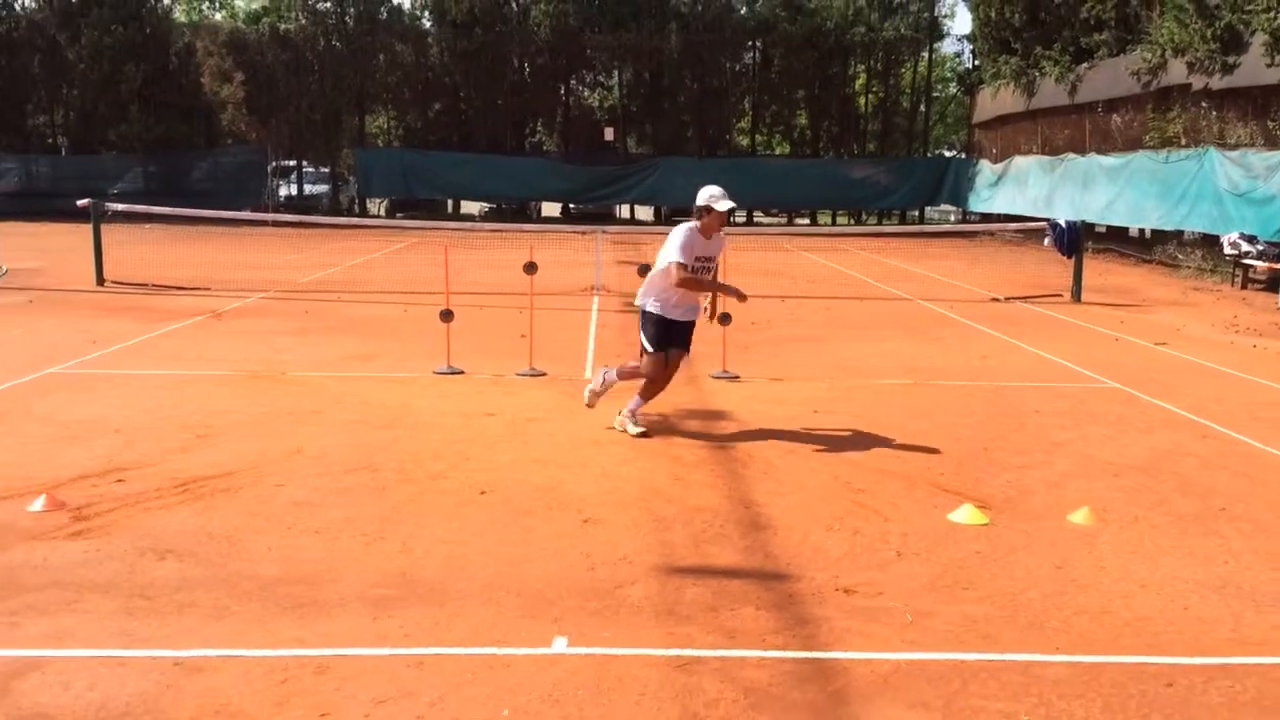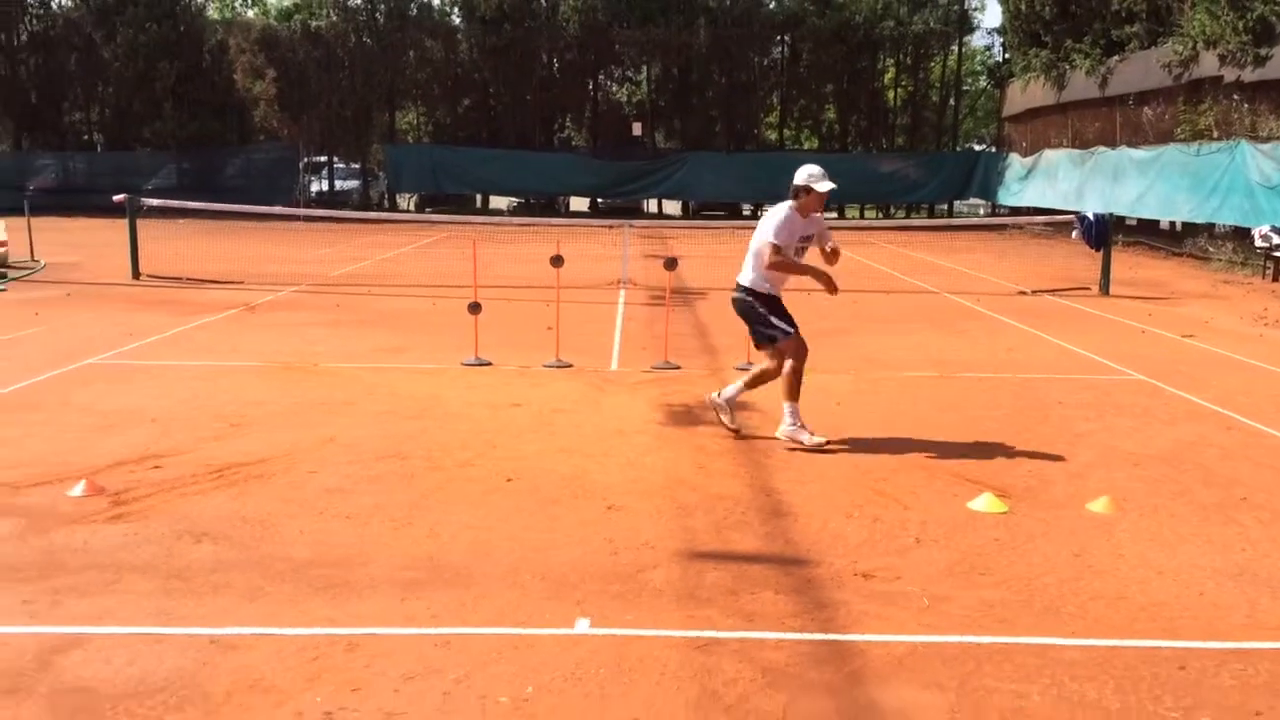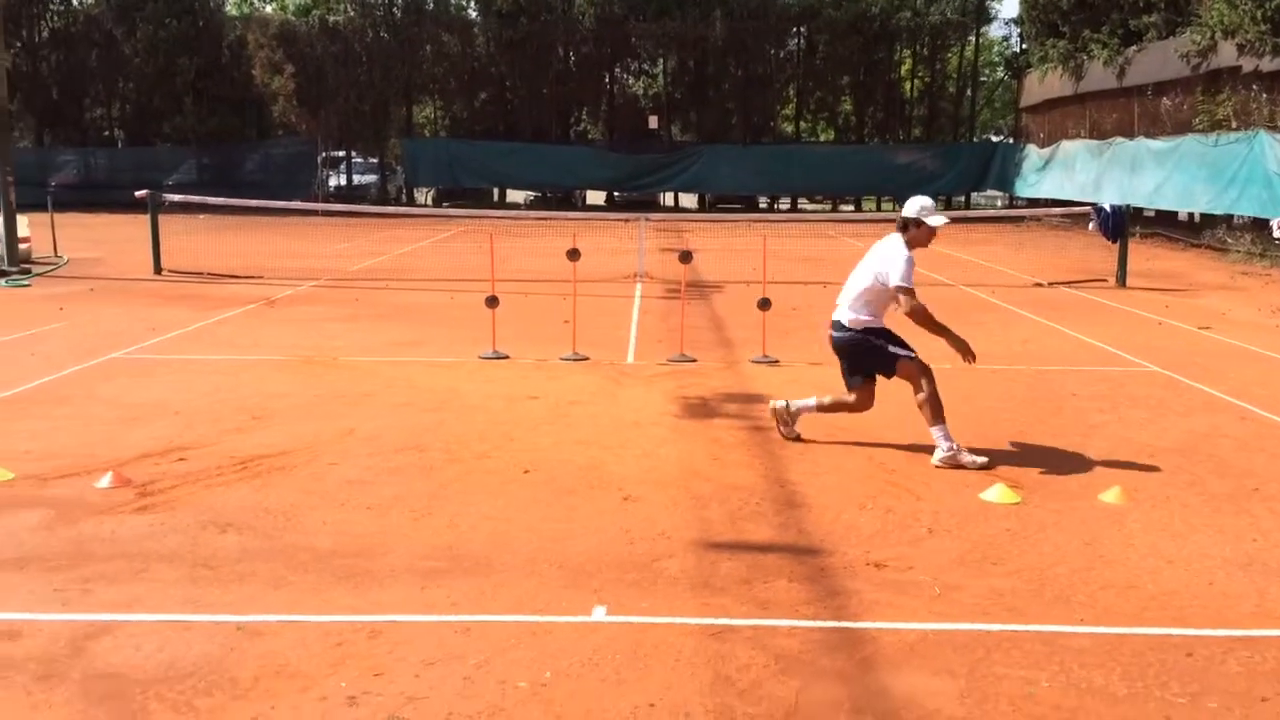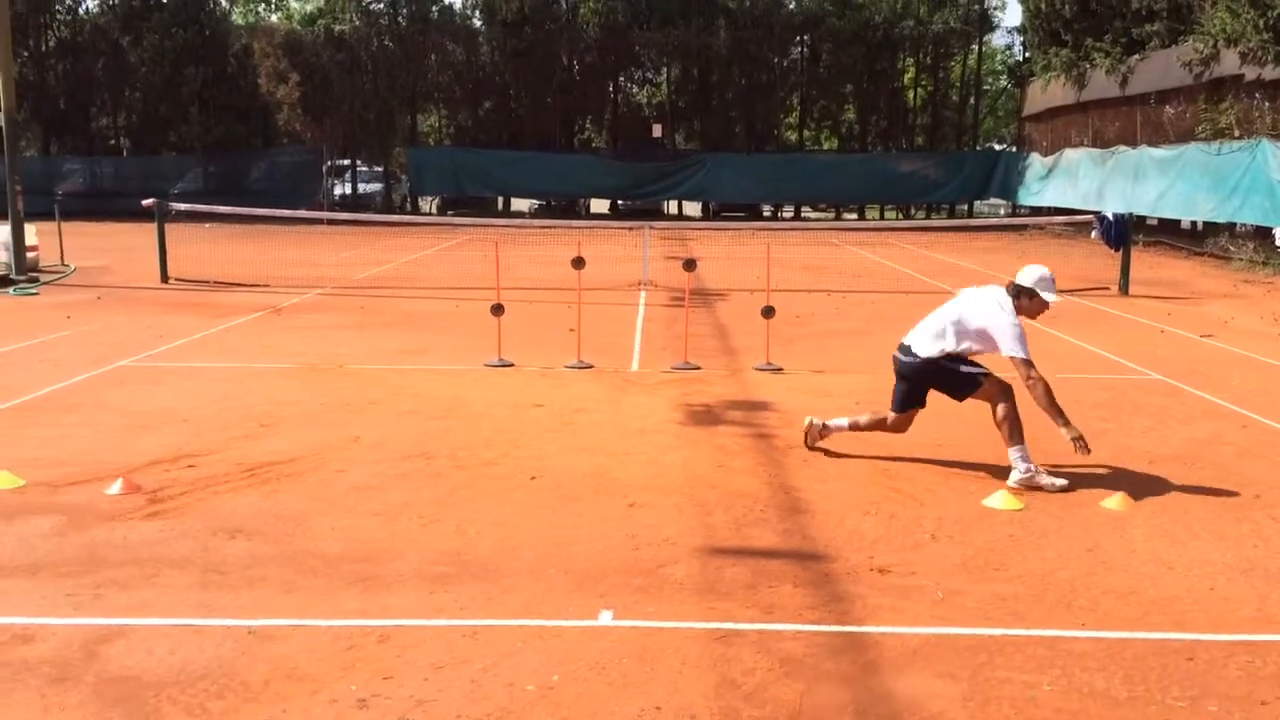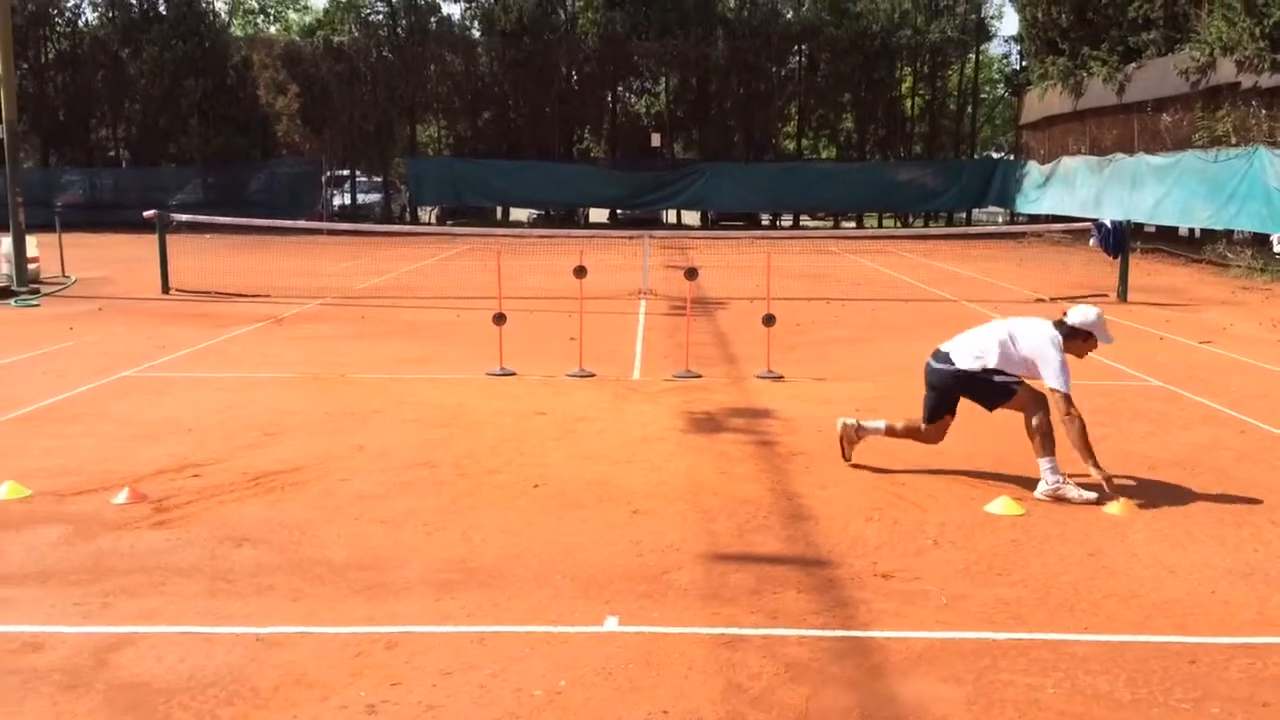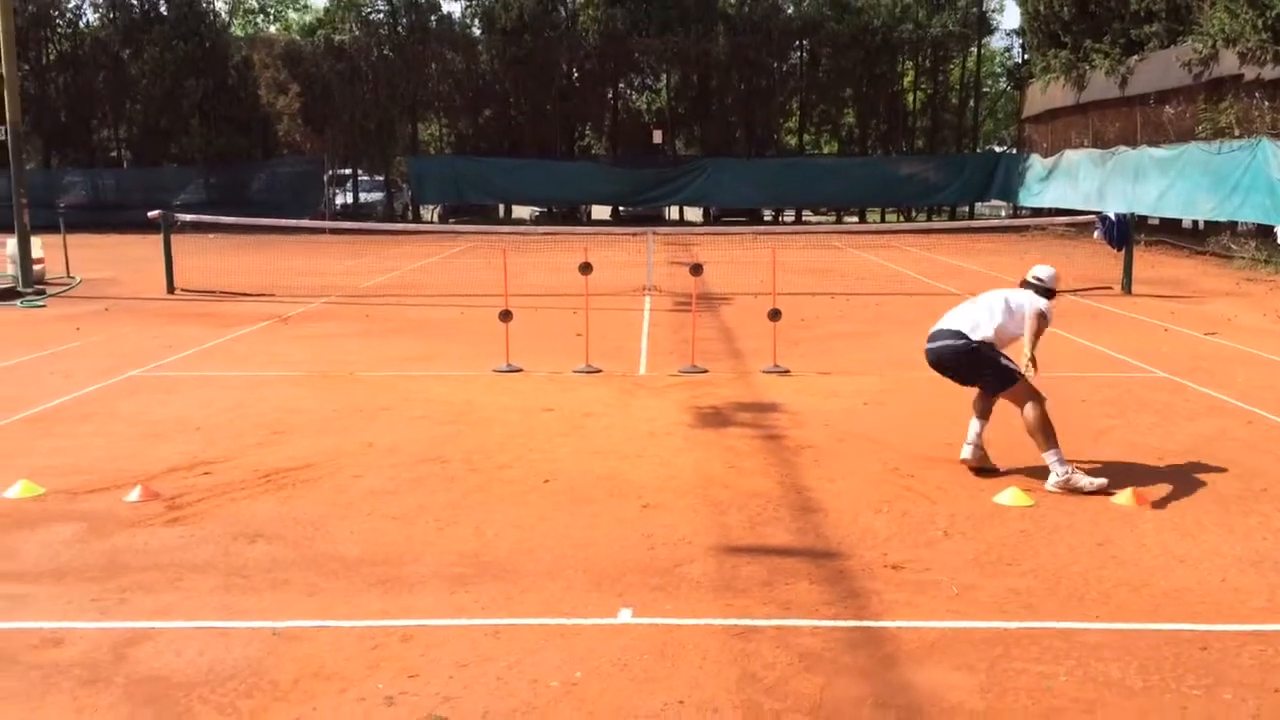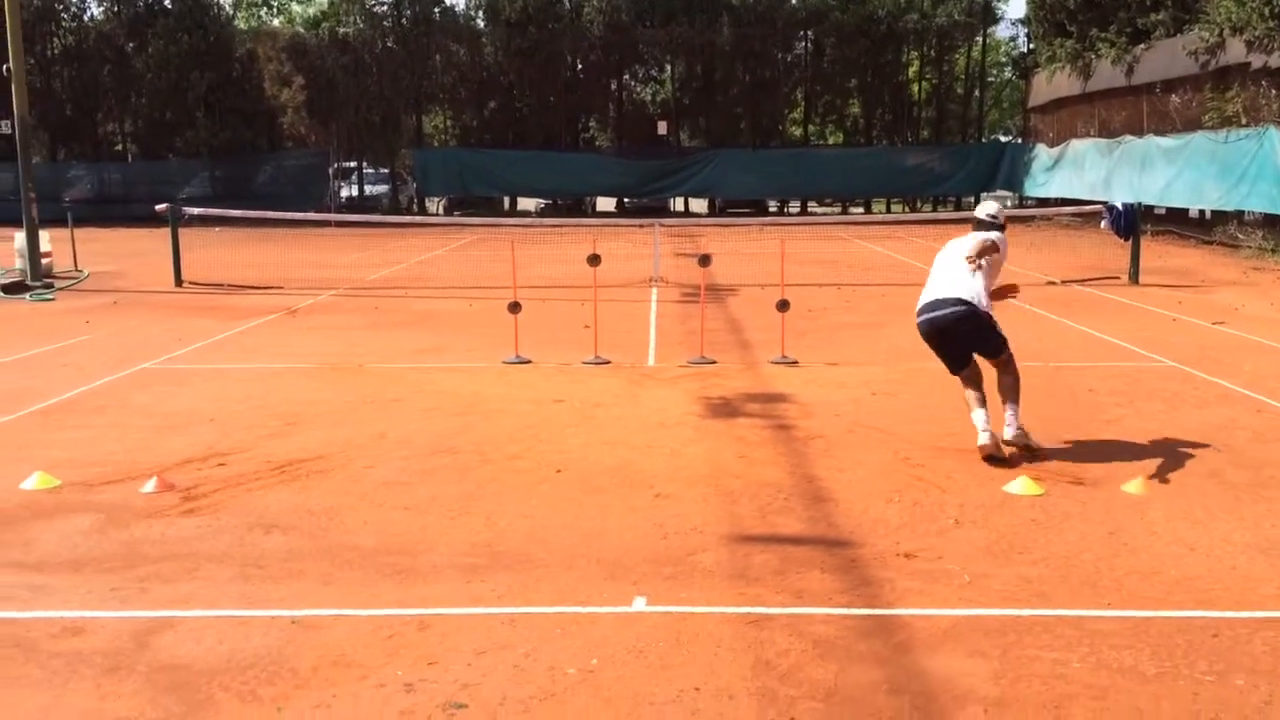
dt=0.2s
person 1, frame 1
left shoulder: (718, 239)
right shoulder: (683, 235)
right elbow: (680, 279)
left wrist: (713, 299)
right wrist: (723, 288)
left hip: (684, 313)
right hip: (656, 308)
left knee: (665, 373)
right knee: (652, 371)
left ankle: (628, 415)
right ankle: (605, 378)
person 1, frame 2
left shoulder: (814, 220)
right shoulder: (781, 216)
left elbow: (829, 253)
right elbow: (772, 261)
left wrist: (831, 253)
right wrist: (815, 272)
left hip: (767, 295)
right hip: (753, 293)
left knee: (777, 363)
right knee: (797, 350)
left ankle: (724, 398)
right ankle: (791, 424)
person 1, frame 3
left shoulder: (894, 245)
right shoulder: (899, 256)
right elbow: (910, 308)
left wrist: (904, 296)
right wrist: (952, 338)
left hip: (848, 329)
right hip: (858, 330)
left knee: (860, 400)
right knee: (922, 374)
left ankle: (789, 408)
right ankle: (946, 449)
person 1, frame 4
left shoulder: (990, 294)
right shoulder: (1006, 321)
left elbow: (958, 319)
right elbow: (1032, 379)
right wrist: (1065, 426)
left hip: (909, 351)
right hip: (927, 358)
left knee: (895, 422)
right knee: (1002, 392)
left ankle: (822, 427)
right ankle: (1022, 469)
person 1, frame 5
left shoulder: (1039, 325)
right shoulder: (1052, 352)
left elbow: (995, 329)
right elbow: (1069, 413)
right wrist: (1093, 466)
left hip: (941, 360)
right hip: (961, 368)
left knee: (929, 433)
right knee: (1036, 403)
left ankle: (857, 428)
right ankle: (1051, 481)
person 1, frame 6
left shoulder: (999, 296)
right shoulder: (1038, 303)
right elbow: (1034, 319)
left wrist: (1014, 380)
right wrist: (1028, 353)
left hip: (936, 344)
right hip: (963, 344)
left knee: (991, 388)
right knee: (1030, 399)
left ankle: (973, 447)
right ankle: (1060, 473)
person 1, frame 7
left shoulder: (951, 246)
right shoulder: (996, 239)
right elbow: (982, 245)
left wrist: (990, 296)
right wrist: (975, 258)
left hip: (926, 315)
right hip: (962, 309)
left knee: (971, 377)
right knee: (1005, 363)
left ankle: (985, 435)
right ankle: (1012, 428)
